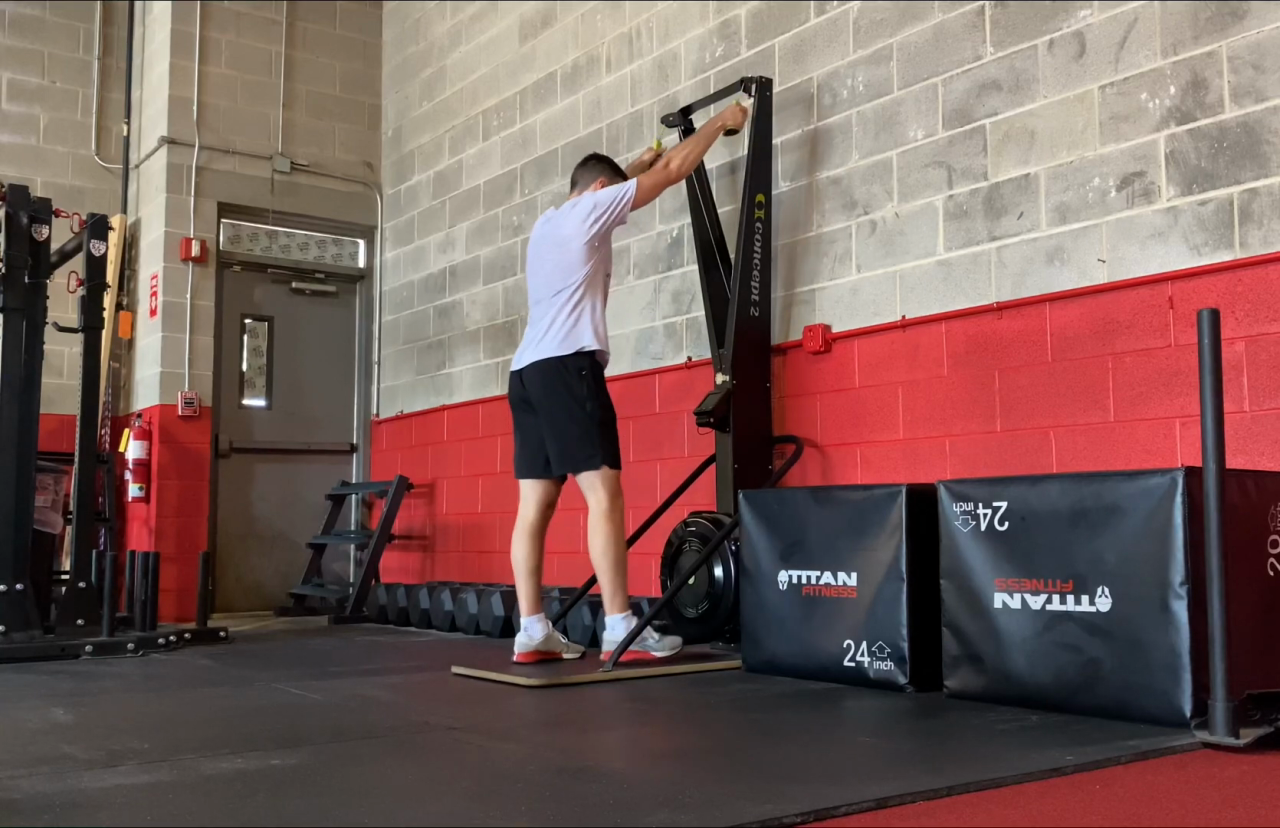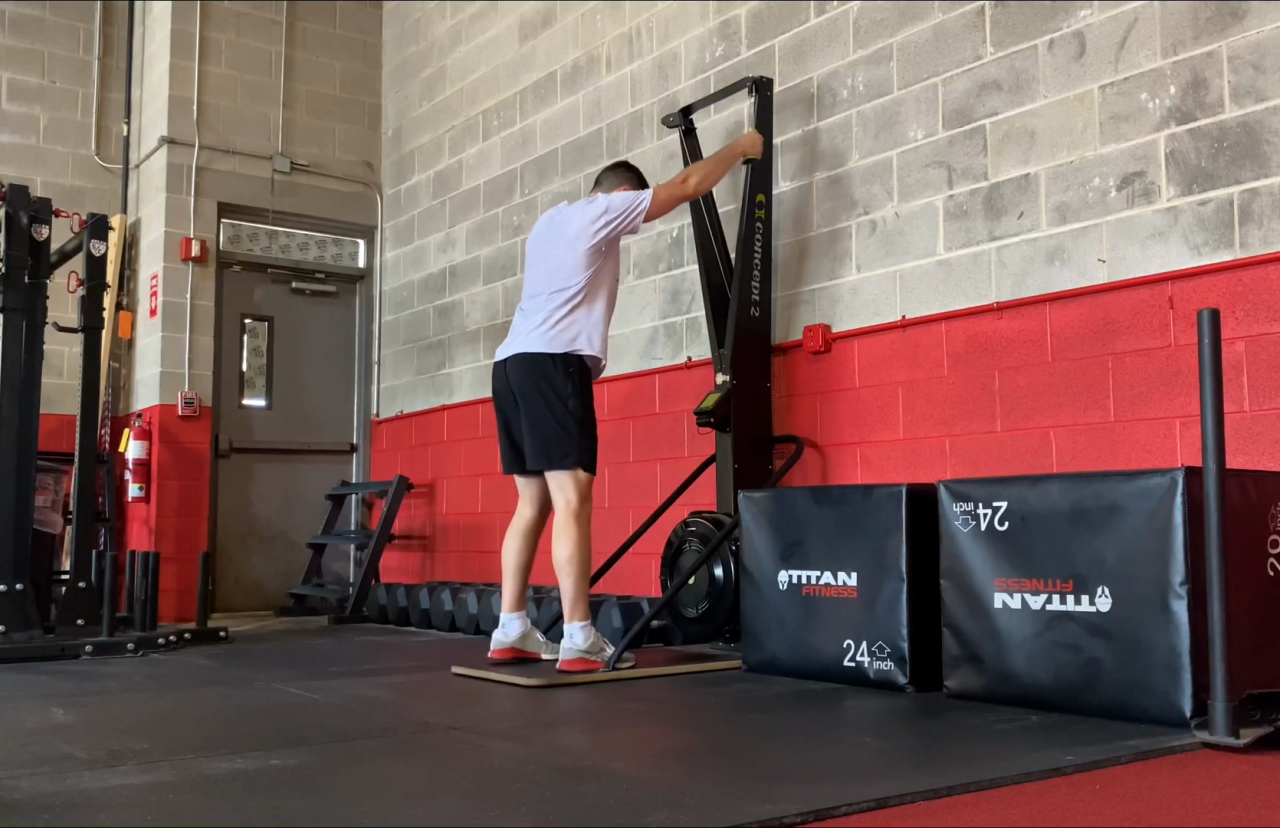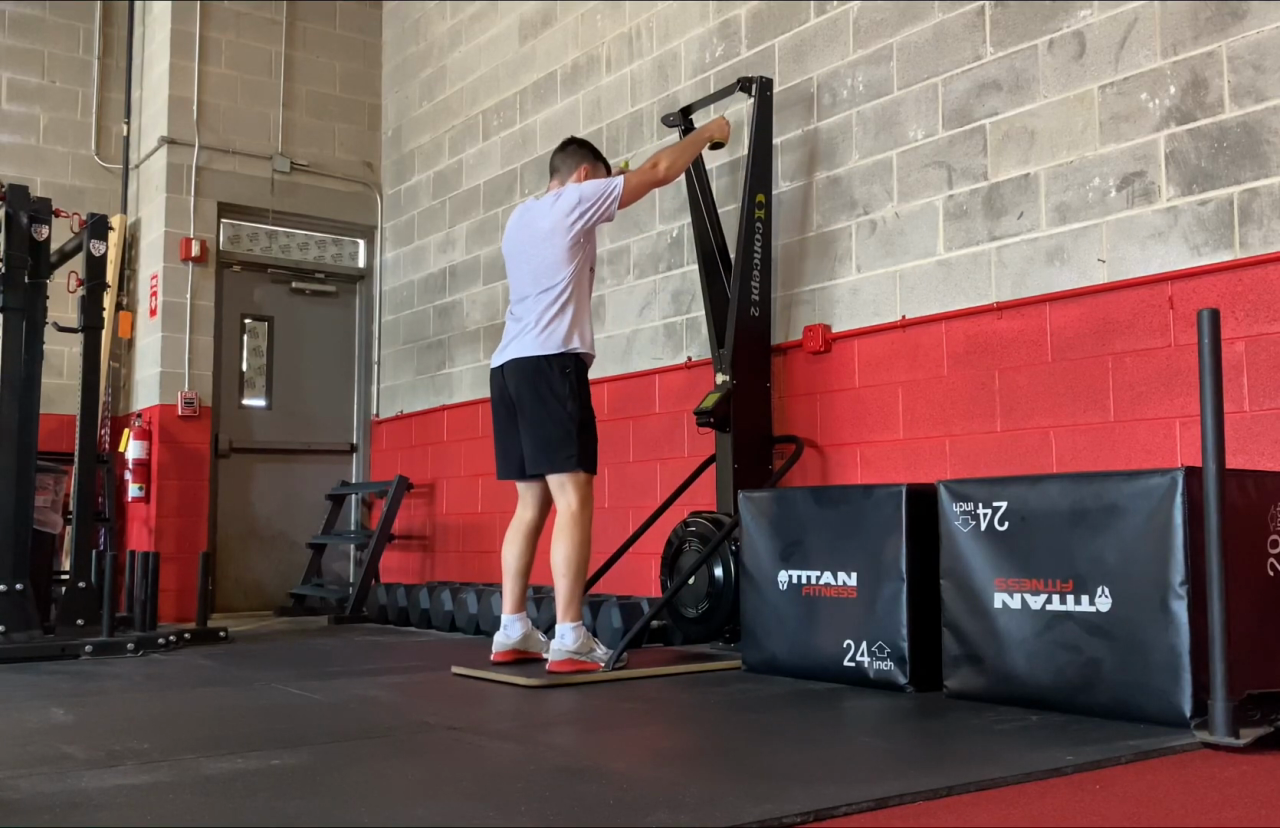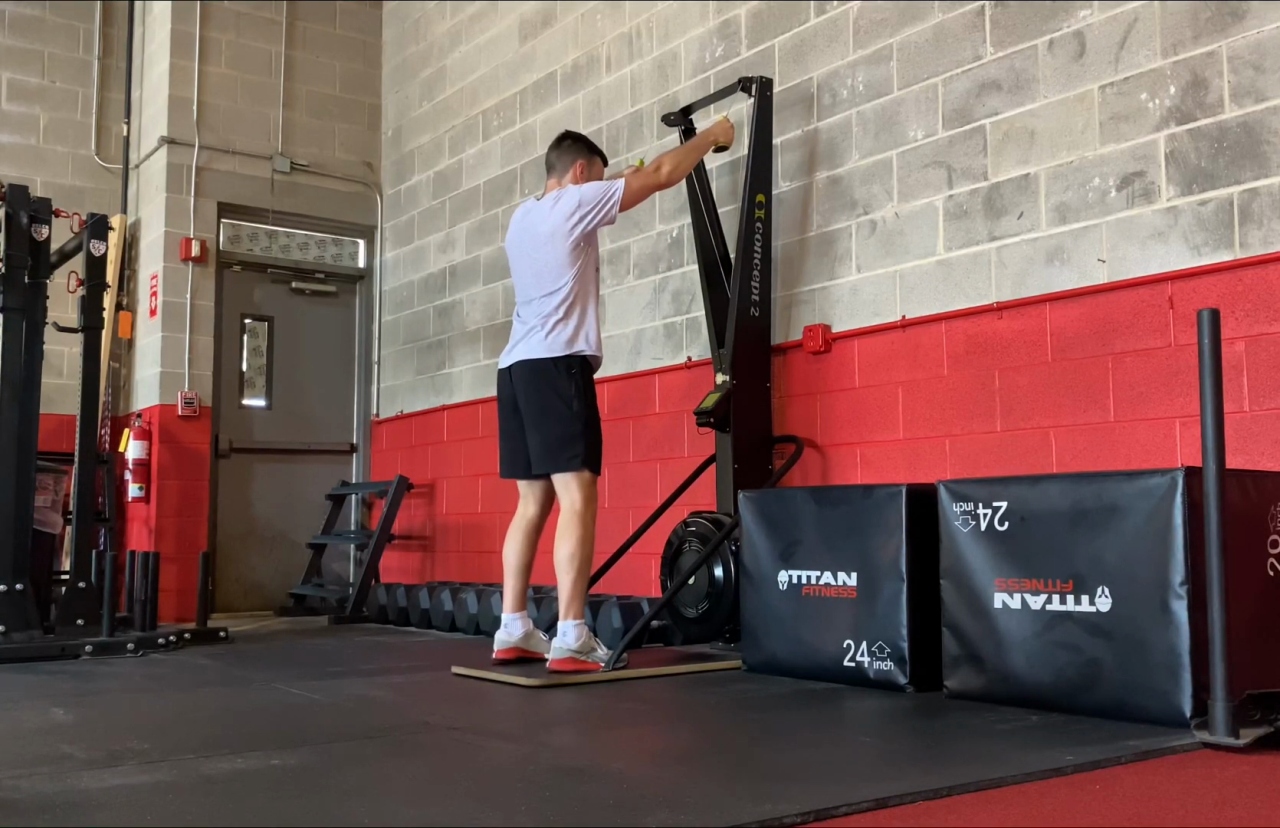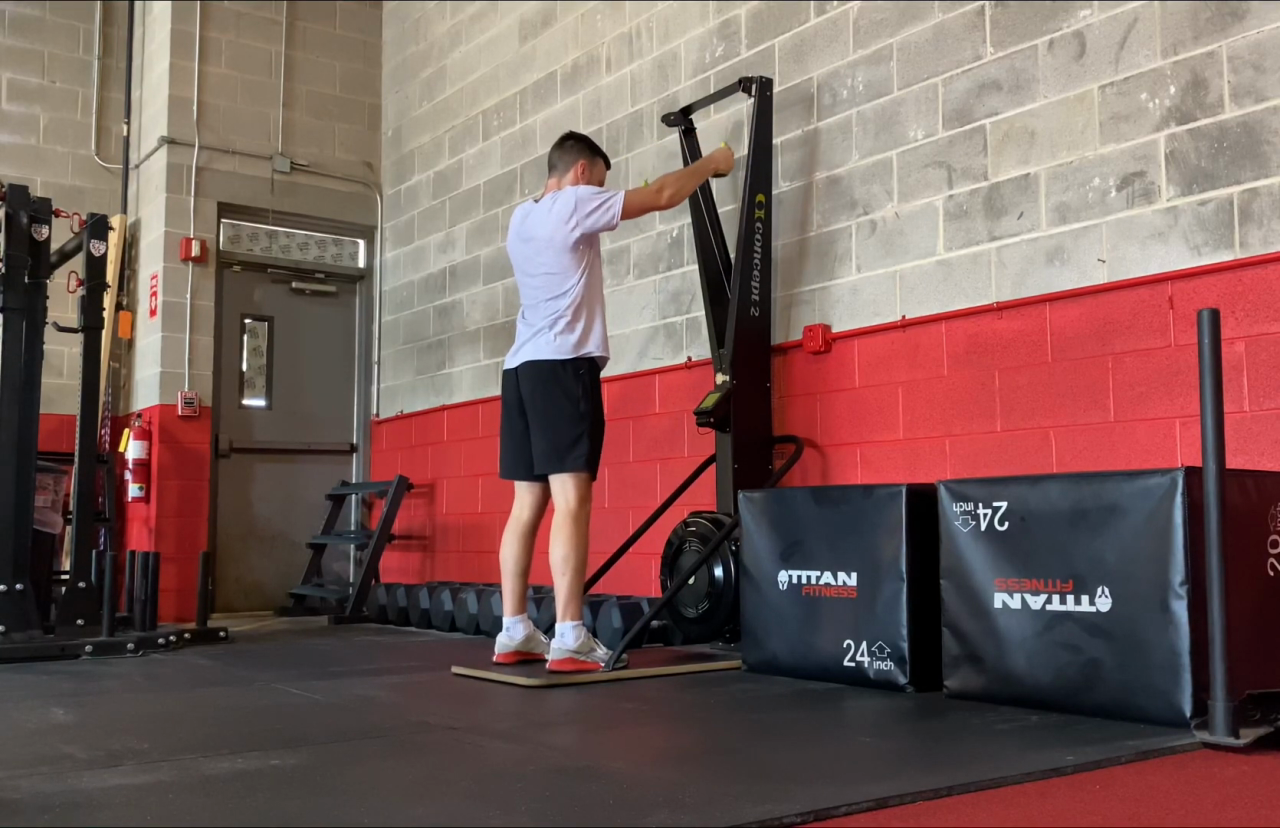
dt=0.7s
person 1, frame 1
left shoulder: (547, 223)
right shoulder: (590, 209)
right elbow: (673, 170)
left wrist: (635, 164)
right wrist: (721, 120)
left hip: (527, 371)
right hip: (567, 366)
left knee: (535, 504)
right knee: (604, 493)
left ankle: (532, 630)
right ankle: (621, 628)
person 1, frame 2
left shoulder: (553, 218)
right shoulder: (601, 209)
right elbow: (686, 186)
right wrist: (740, 149)
left hip: (512, 363)
right hip: (552, 362)
left knee: (533, 504)
right knee: (571, 499)
left ankle: (512, 629)
right ankle: (579, 638)
person 1, frame 3
left shoulder: (521, 216)
right shoulder: (574, 200)
right elbow: (660, 170)
left wrist: (608, 178)
right wrist: (708, 132)
left hip: (508, 368)
right hip: (550, 363)
left knee: (532, 504)
right knee: (573, 500)
left ankle: (513, 630)
right ankle: (570, 640)
person 1, frame 4
left shoulder: (524, 216)
right shoulder: (573, 203)
right elbow: (663, 175)
left wrist: (618, 181)
right wrist: (712, 135)
left hip: (517, 368)
right hip: (556, 365)
left knee: (532, 502)
right knee: (576, 499)
left ankle: (514, 629)
right ankle: (571, 638)
person 1, frame 5
left shoulder: (523, 216)
right shoulder: (575, 203)
right elbow: (664, 195)
left wrist: (618, 200)
right wrist: (712, 162)
left hip: (522, 367)
right hip: (562, 364)
left knee: (528, 503)
right knee: (571, 499)
left ankle: (514, 632)
right ankle: (569, 639)
